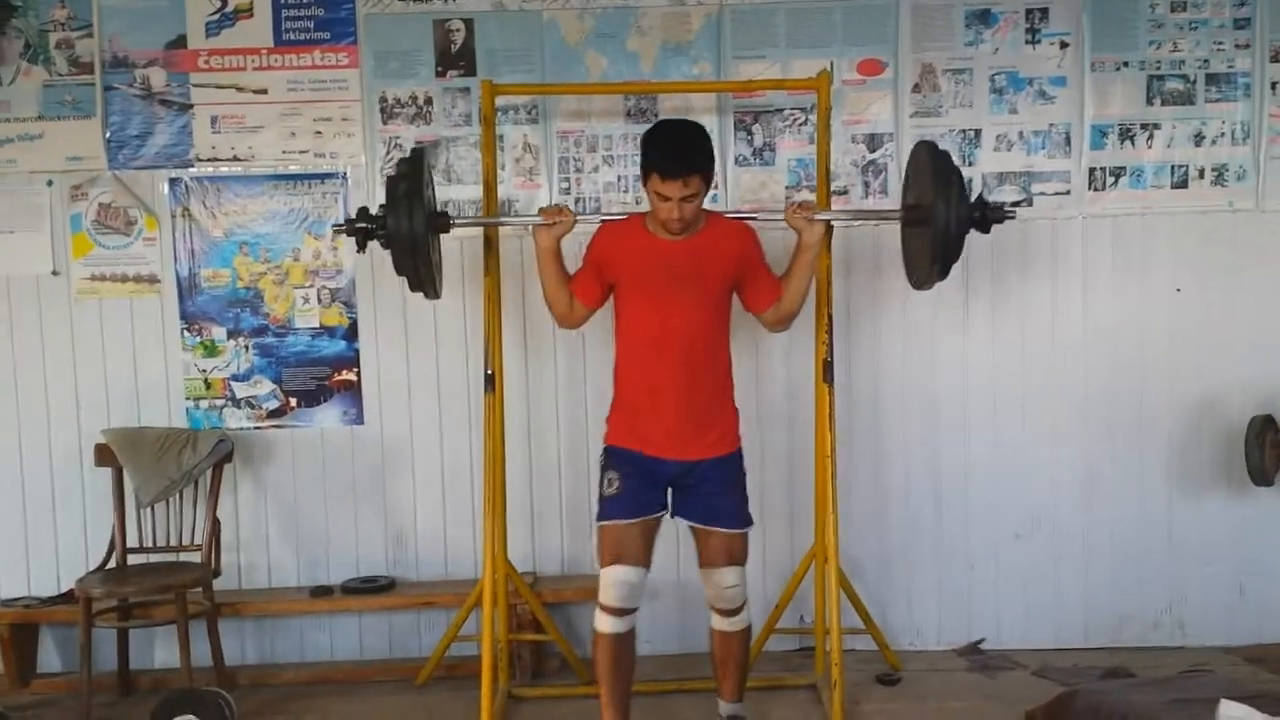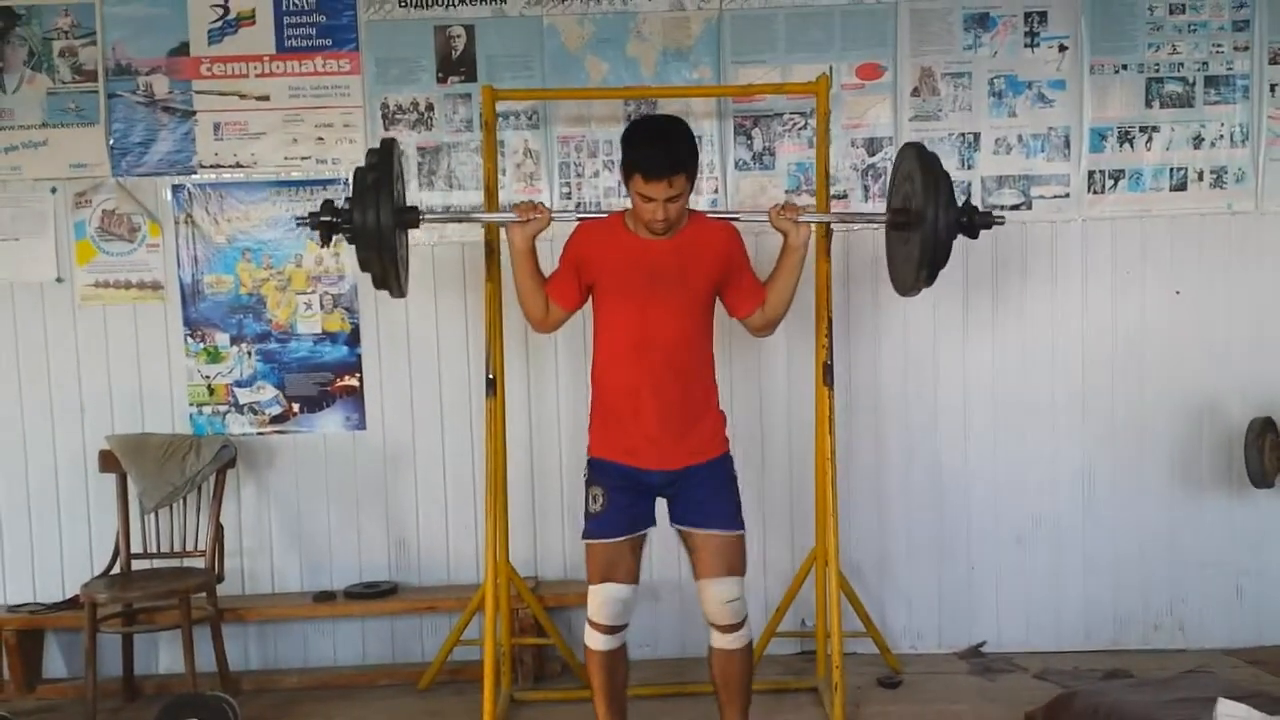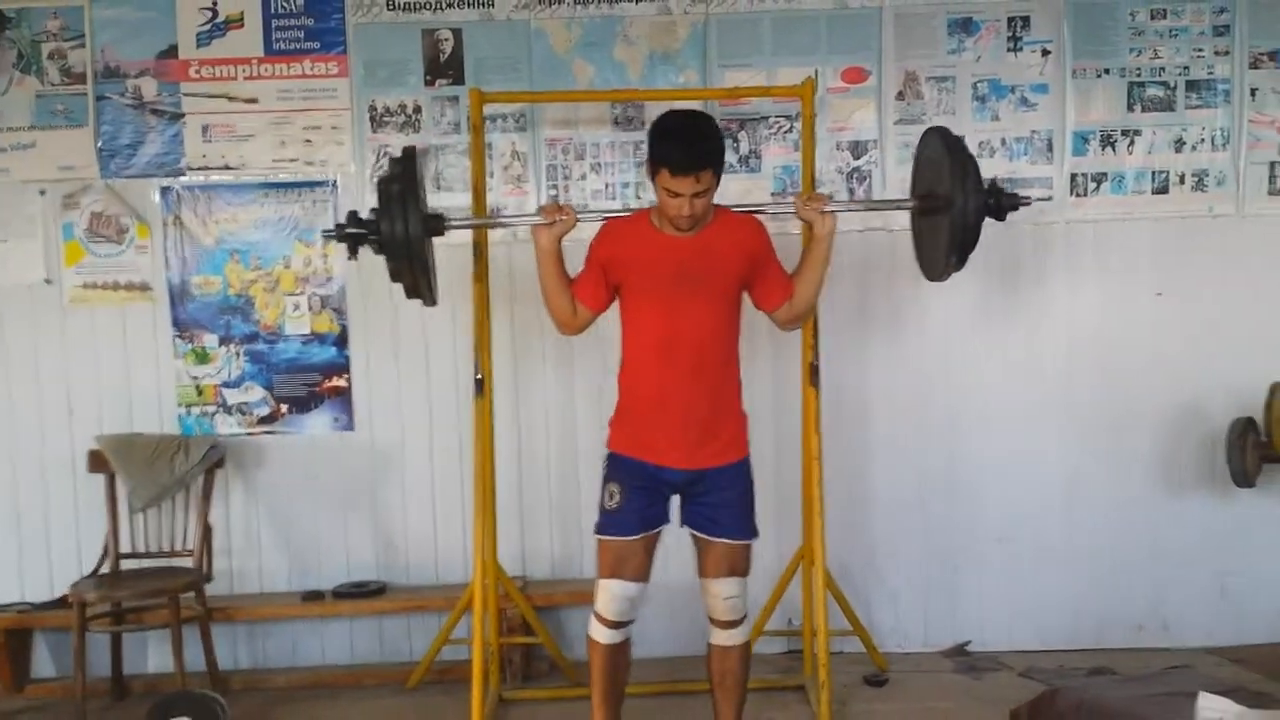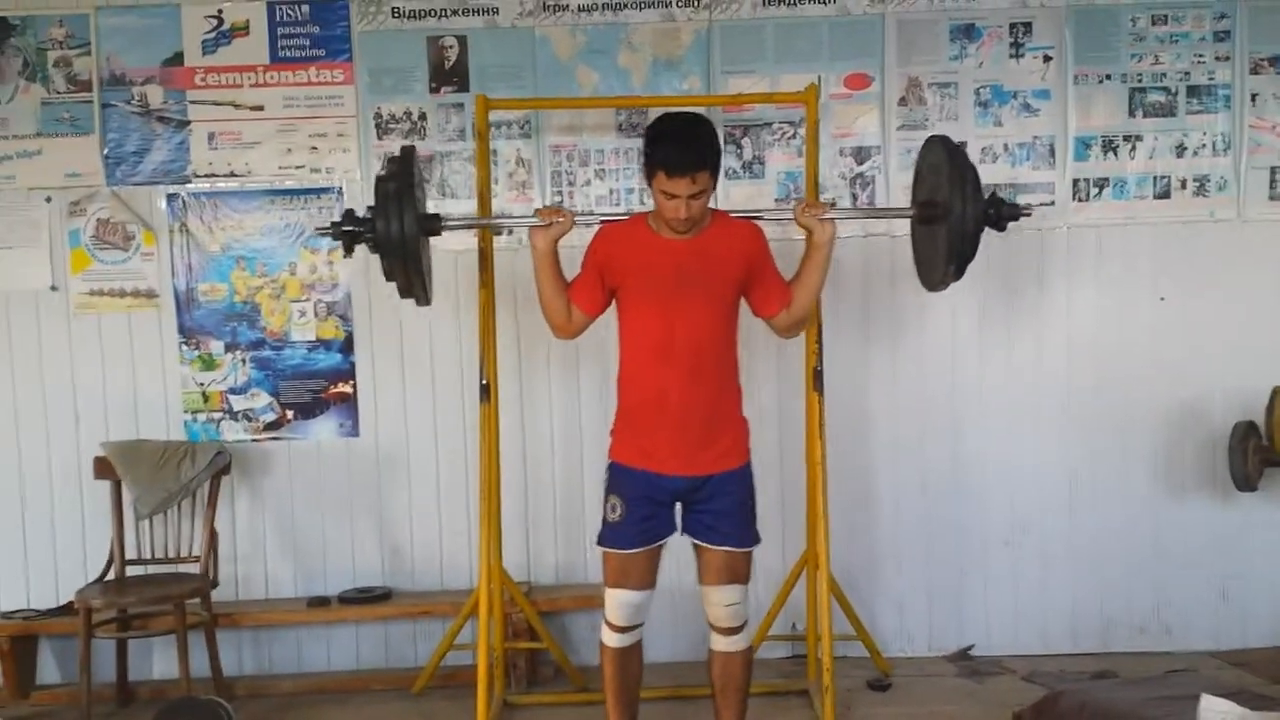
dt=0.5s
person 1, frame 1
left shoulder: (736, 240)
right shoulder: (612, 240)
left elbow: (778, 315)
right elbow: (568, 313)
left wrist: (809, 245)
right wrist: (547, 247)
left hip: (713, 448)
right hip: (632, 447)
left knee: (728, 595)
right knee: (617, 596)
person 1, frame 2
left shoulder: (720, 241)
right shoulder: (591, 240)
left elbow: (762, 319)
right elbow: (543, 317)
left wrist: (795, 246)
right wrist: (521, 244)
left hip: (702, 455)
right hip: (616, 457)
left knee: (727, 611)
right knee: (607, 613)
person 1, frame 3
left shoulder: (746, 236)
right shoulder: (617, 238)
left elbow: (790, 313)
right elbow: (571, 319)
left wrist: (822, 237)
right wrist: (547, 246)
left hip: (721, 456)
right hip: (637, 453)
left knee: (728, 609)
right knee: (613, 609)
person 1, frame 4
left shoulder: (743, 241)
right shoulder: (613, 242)
left elbow: (788, 319)
right elbow: (566, 321)
left wrist: (820, 243)
right wrist: (543, 249)
left hip: (722, 463)
right hip: (637, 463)
left knee: (729, 618)
right knee: (622, 617)
